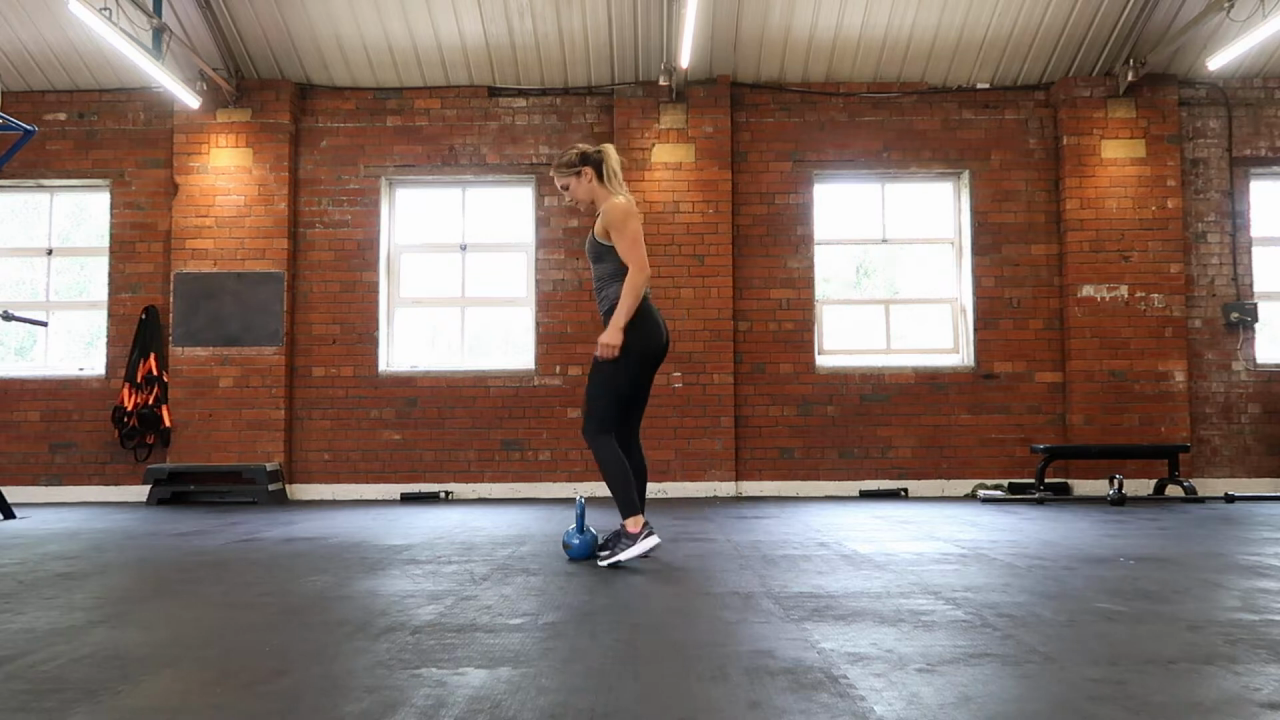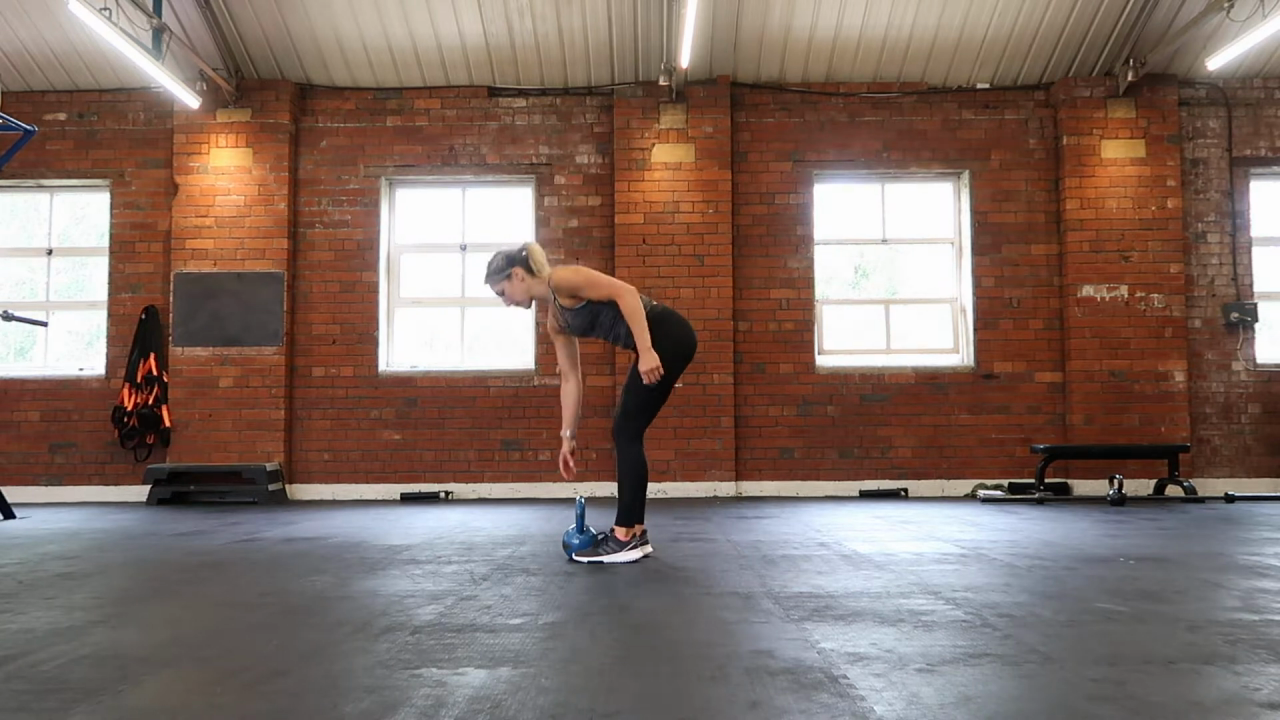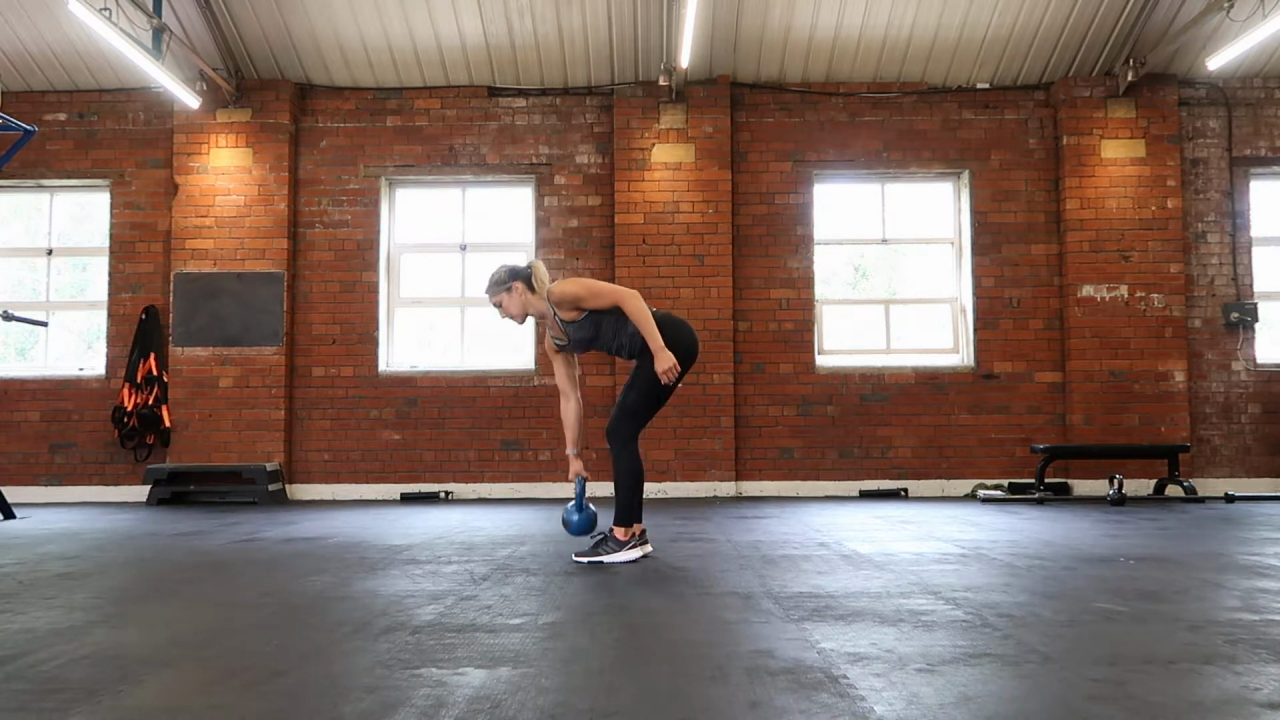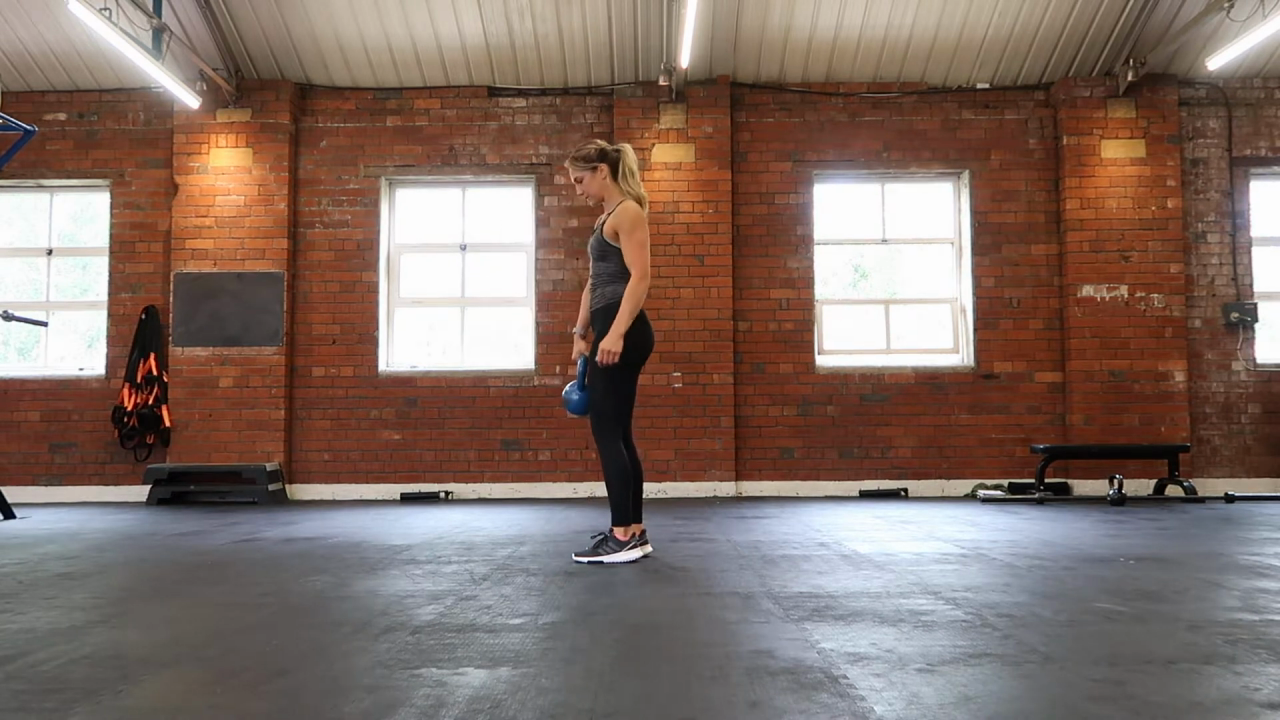
dt=0.7s
person 1, frame 1
left shoulder: (615, 208)
right shoulder: (616, 212)
left elbow: (640, 272)
left wrist: (615, 327)
left hip: (633, 332)
right hip: (644, 331)
left knee: (598, 430)
right knee: (624, 434)
left ankle: (637, 527)
right ankle: (633, 528)
person 1, frame 2
left shoulder: (560, 280)
right shoulder: (554, 320)
left elbow: (625, 292)
right elbow: (570, 378)
left wrist: (645, 351)
right wrist: (567, 436)
left hip: (667, 336)
right hip: (660, 342)
left knee: (627, 431)
right knee: (626, 432)
left ankle: (626, 537)
right ankle: (635, 531)
person 1, frame 3
left shoulder: (560, 294)
right shoulder: (553, 338)
left elbow: (629, 296)
right elbow: (569, 397)
left wrist: (660, 351)
right wrist: (573, 455)
left hip: (670, 340)
right hip: (654, 349)
left knee: (621, 432)
right knee: (620, 433)
left ankle: (624, 537)
right ankle: (634, 531)
person 1, frame 4
left shoulder: (628, 213)
right shoulder: (606, 217)
left elbow: (639, 278)
left wrist: (615, 335)
right wrist: (580, 333)
left hip: (622, 332)
right hip: (608, 330)
left knee: (606, 433)
right knee: (617, 434)
left ankle: (623, 537)
right ankle: (634, 532)
